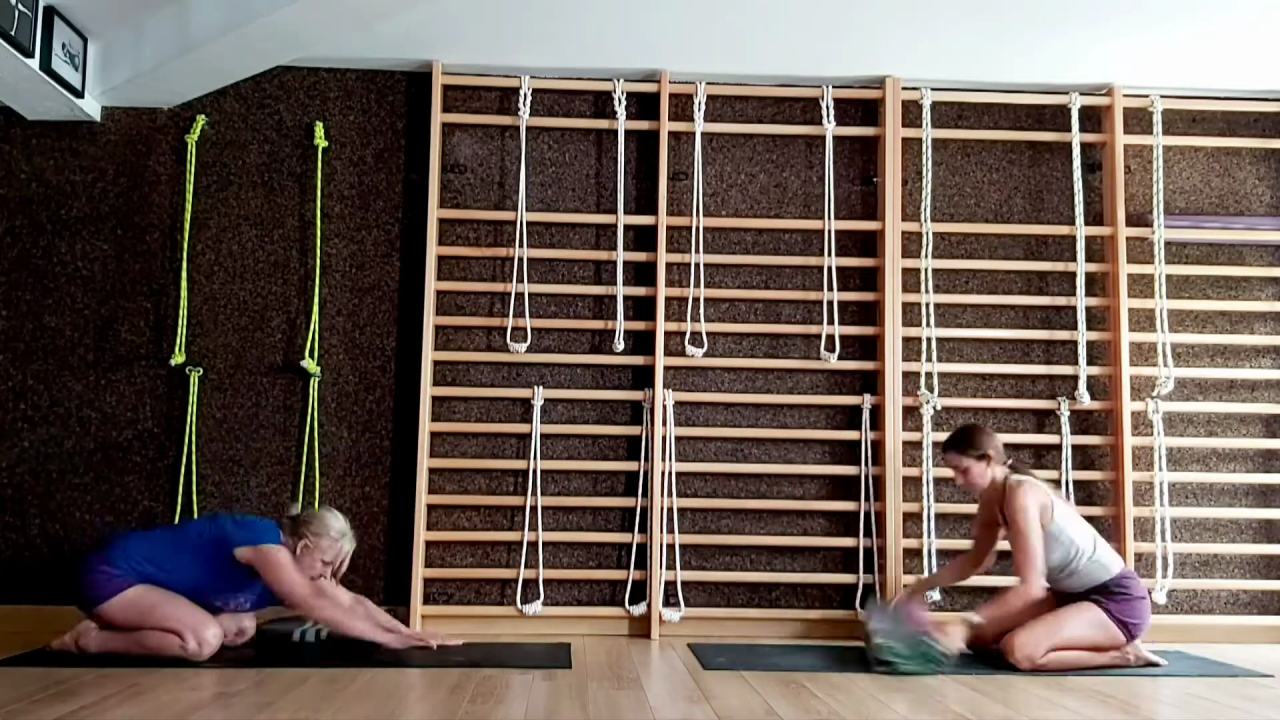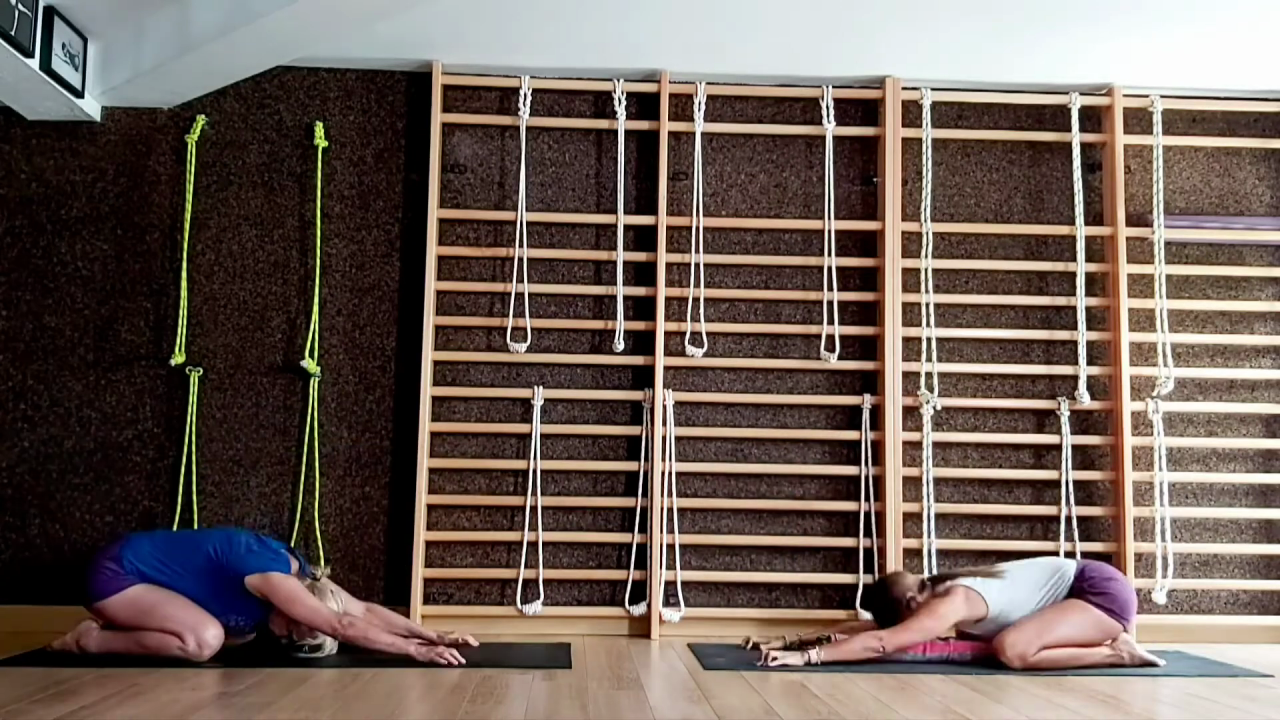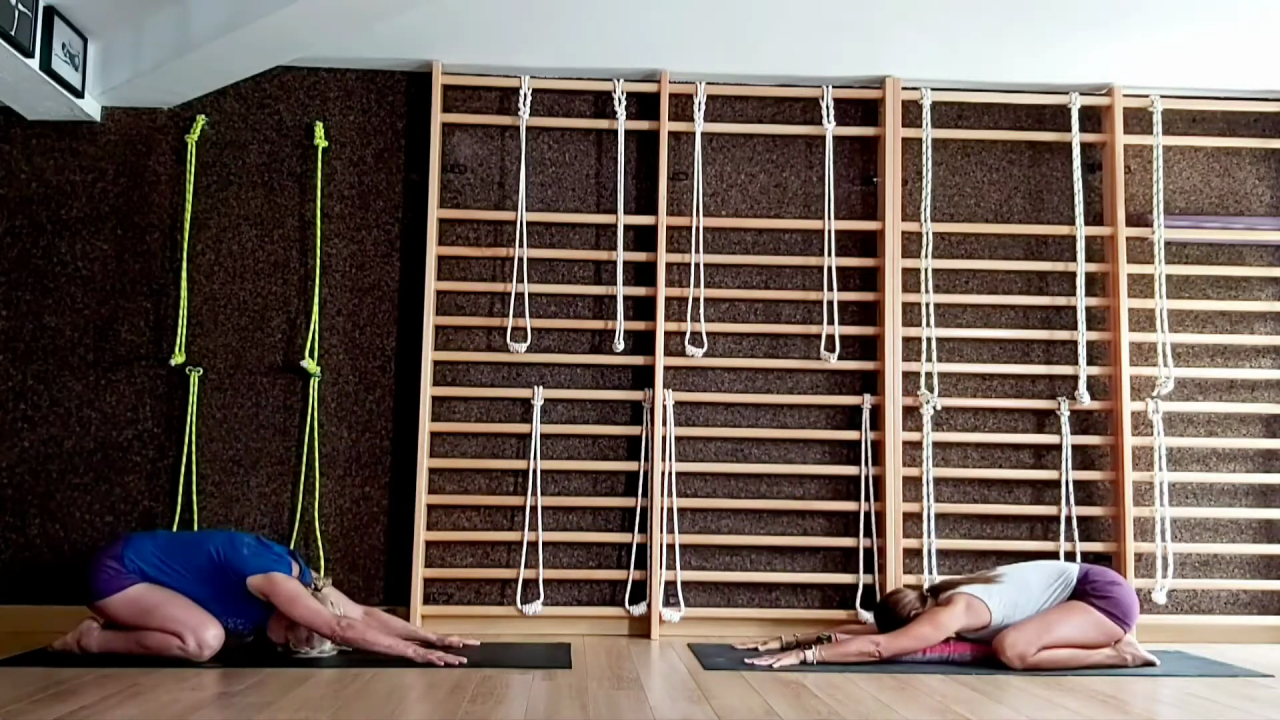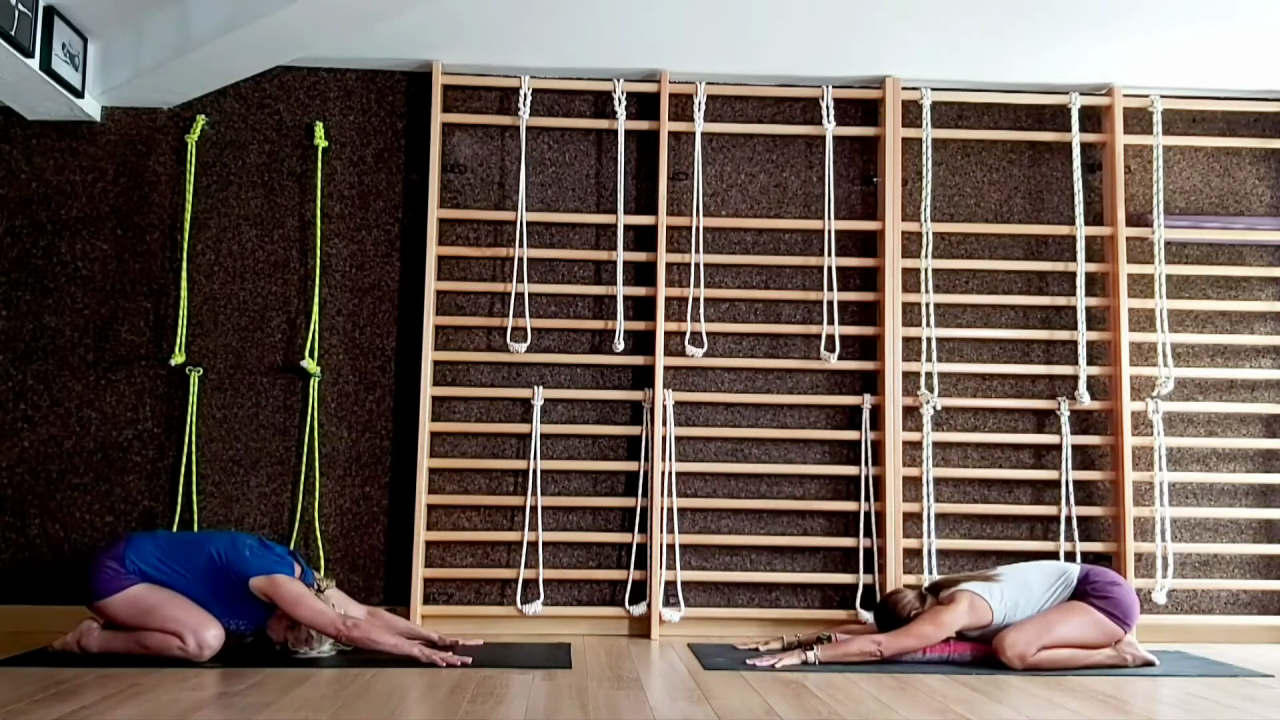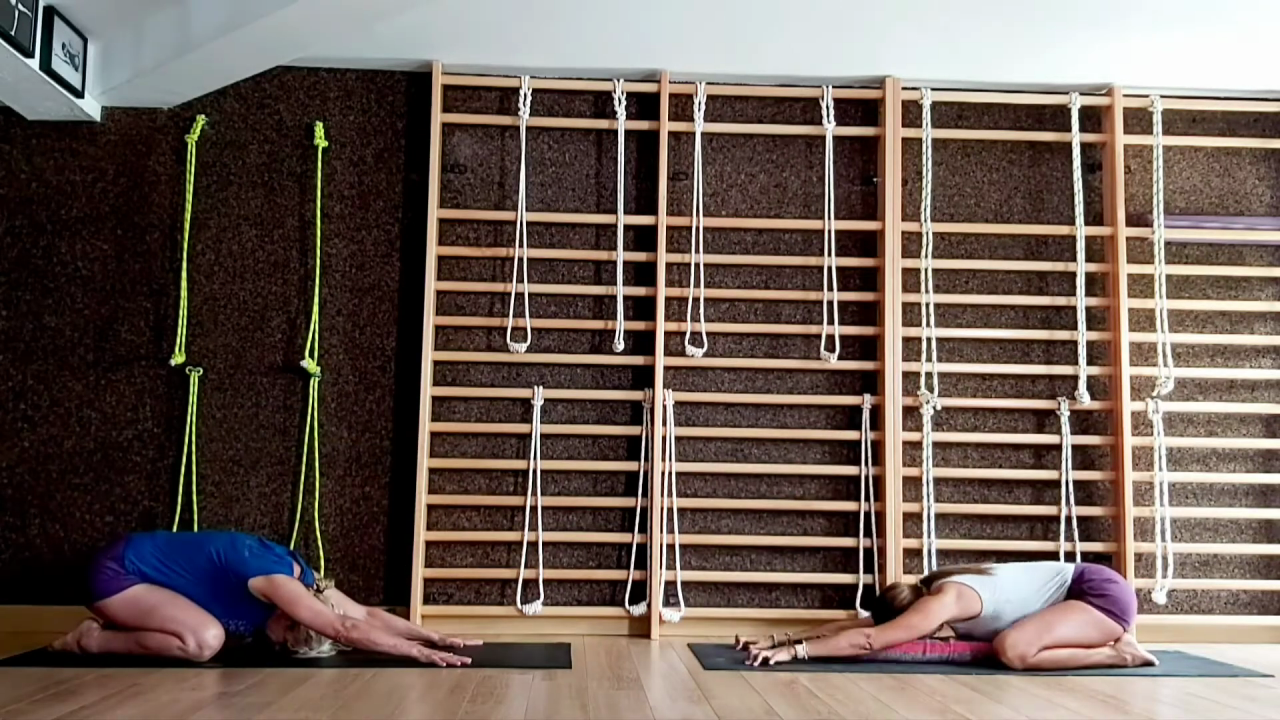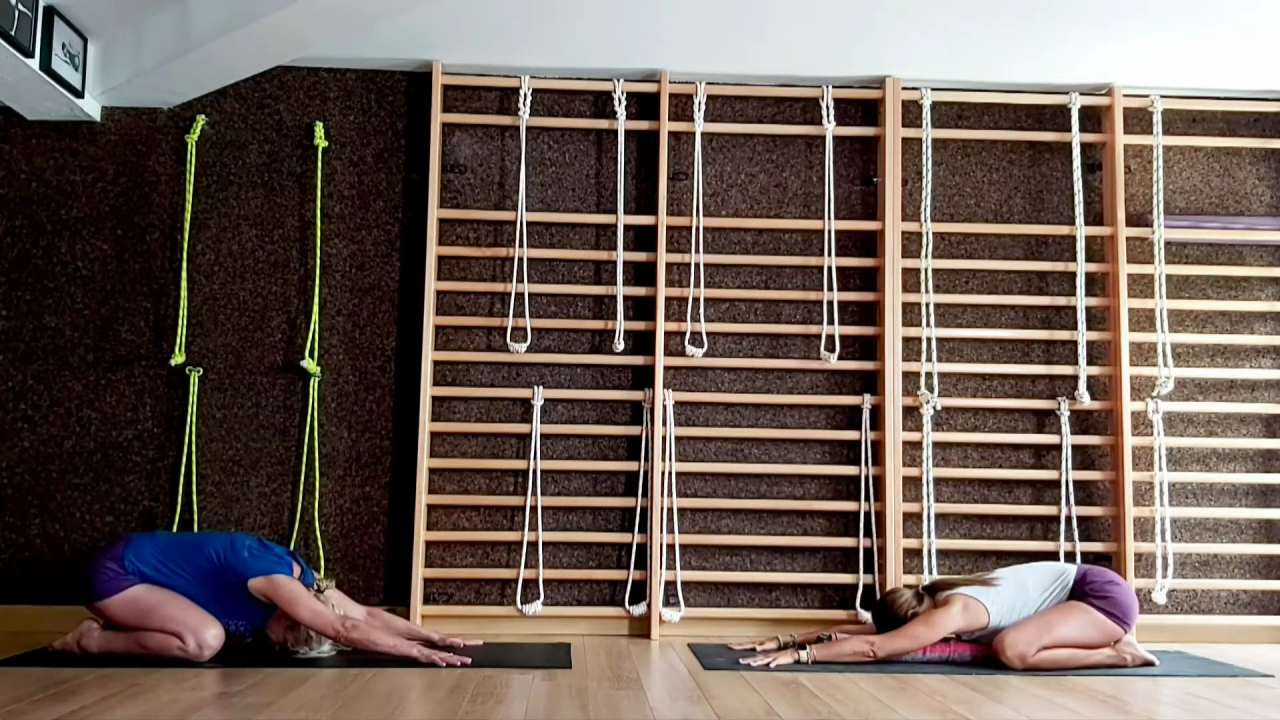
dt=0.1s
person 1, frame 1
left shoulder: (278, 553)
right shoulder: (264, 544)
left elbow: (348, 601)
right elbow: (317, 606)
left wrist: (409, 634)
right wrist: (394, 639)
left hip: (135, 576)
right hip: (109, 578)
left knee: (241, 630)
right knee: (202, 639)
left ankle: (115, 626)
right ankle: (92, 639)
person 1, frame 2
left shoulder: (293, 572)
right shoulder: (269, 574)
left elbow: (364, 609)
right elbow: (342, 626)
left wrist: (430, 635)
right wrist: (415, 648)
left hip: (140, 567)
right hip: (116, 574)
left knee: (239, 635)
right knee: (204, 640)
left ankle: (117, 631)
right ankle: (91, 640)
person 1, frame 3
left shoulder: (296, 575)
right shoulder: (271, 575)
left elbow: (364, 614)
right elbow: (342, 628)
left wrist: (432, 637)
right wrist: (415, 652)
left hip: (141, 563)
right hip: (118, 572)
left knee: (233, 631)
right knee: (204, 640)
left ankle: (125, 626)
right ankle: (93, 639)
person 1, frame 4
left shoulder: (298, 575)
right shoulder: (275, 578)
left elbow: (368, 614)
right elbow: (347, 628)
left wrist: (435, 637)
right wrist: (420, 651)
left hip: (140, 563)
right hip: (117, 573)
left knee: (233, 631)
right knee: (204, 640)
left ankle: (123, 625)
right ankle: (93, 639)
person 1, frame 5
left shoulder: (298, 575)
right shoulder: (273, 577)
left elbow: (367, 613)
right elbow: (345, 629)
left wrist: (435, 637)
right wrist: (421, 651)
left hip: (141, 563)
right hip: (117, 572)
left knee: (230, 630)
right knee: (204, 639)
left ankle: (120, 626)
right ankle: (92, 640)
person 1, frame 6
left shoulder: (298, 575)
right shoulder: (273, 578)
left elbow: (367, 613)
right elbow: (346, 629)
left wrist: (435, 636)
right wrist: (420, 651)
left hip: (140, 563)
right hip: (117, 572)
left knee: (232, 631)
right knee: (204, 640)
left ankle: (119, 625)
right ankle: (92, 640)
person 2, frame 1
left shoulder: (1018, 495)
right shoulder: (992, 497)
left elbow: (1030, 586)
right elbow: (978, 559)
left wrist: (968, 627)
right wrist: (921, 585)
left hip: (1115, 599)
left knee: (1019, 651)
right knee: (989, 637)
left ankle: (1120, 654)
person 2, frame 2
left shoulder: (954, 602)
right shoulder: (926, 593)
left elbow: (884, 643)
right elbow: (891, 630)
left wrist: (810, 655)
right wrist: (811, 642)
left hip: (1104, 590)
right hip: (1079, 586)
left knee: (1014, 650)
left ankle: (1119, 651)
right ankle: (1108, 640)
person 2, frame 3
left shoulder: (953, 611)
right shoulder: (934, 603)
left elbow: (879, 647)
right elbow: (867, 631)
left wrist: (803, 654)
right wrist: (796, 641)
left hip: (1106, 594)
right hip: (1081, 588)
left knee: (1013, 649)
left ankle: (1119, 652)
right ankle: (1108, 640)
person 2, frame 4
left shoulder: (956, 610)
right shoulder: (936, 601)
left elbow: (880, 647)
right elbow: (868, 629)
left wrist: (804, 654)
right wrist: (796, 640)
left hip: (1106, 594)
right hip: (1081, 589)
left knee: (1013, 650)
left ankle: (1120, 653)
right ankle: (1110, 640)
person 2, frame 5
left shoulder: (946, 600)
right shoulder: (931, 593)
left elbow: (871, 640)
right elbow: (857, 626)
left wrist: (796, 649)
right wrist: (784, 639)
left hip: (1104, 592)
right hip: (1082, 586)
left knee: (1014, 649)
left ankle: (1118, 653)
right ankle: (1110, 641)
person 2, frame 6
left shoulder: (949, 613)
right shoulder: (933, 602)
left elbow: (874, 648)
right elbow: (859, 631)
left wrist: (799, 654)
right wrist: (786, 641)
left hip: (1104, 593)
right hip: (1083, 588)
left knee: (1013, 650)
left ankle: (1119, 654)
right ankle: (1111, 641)
